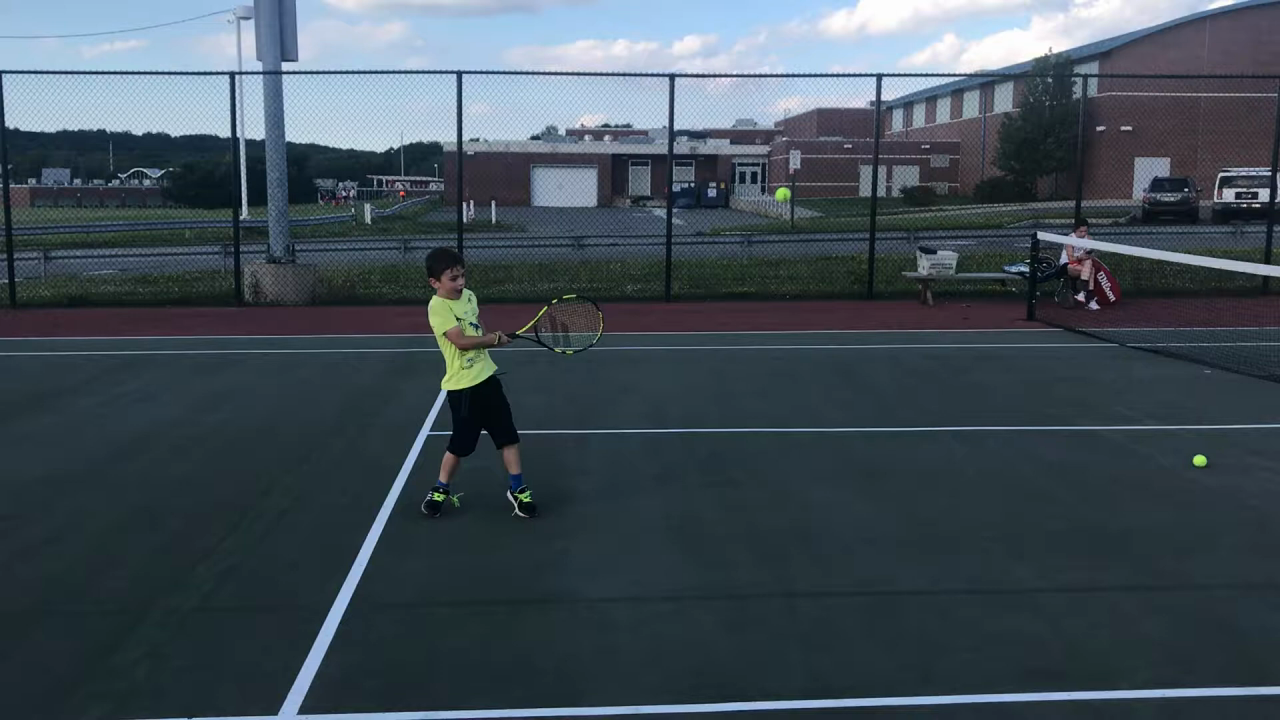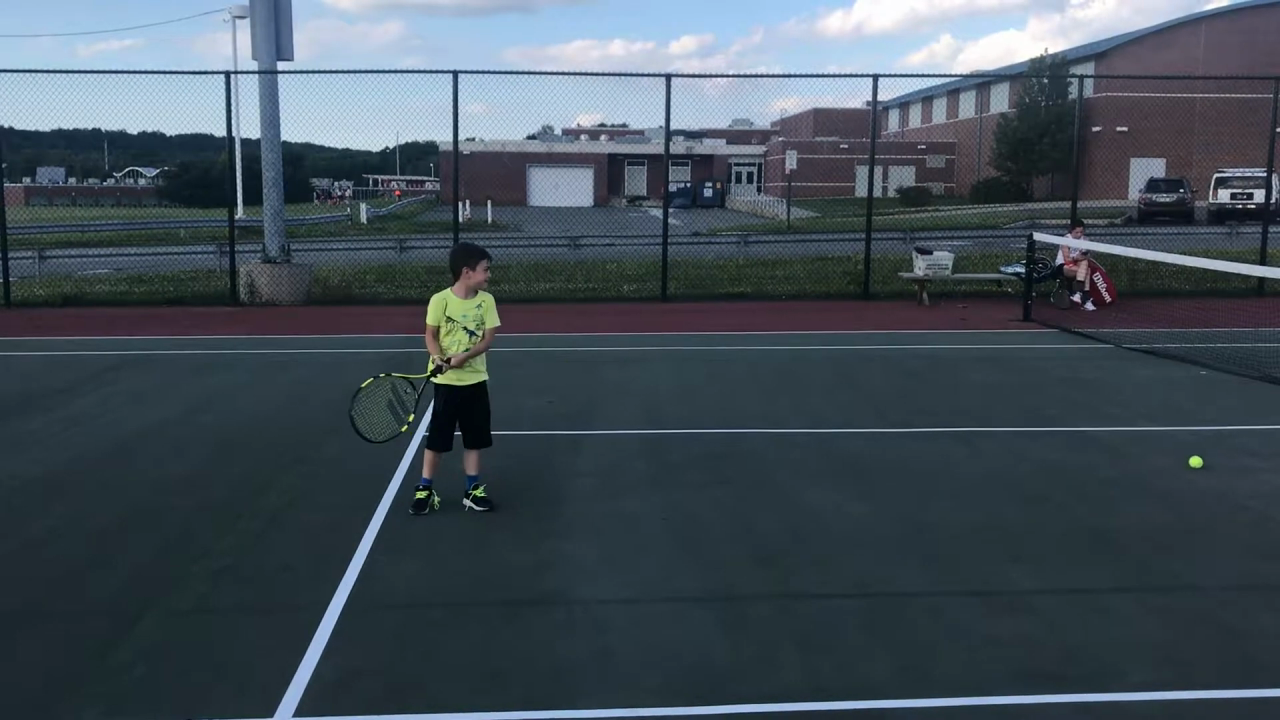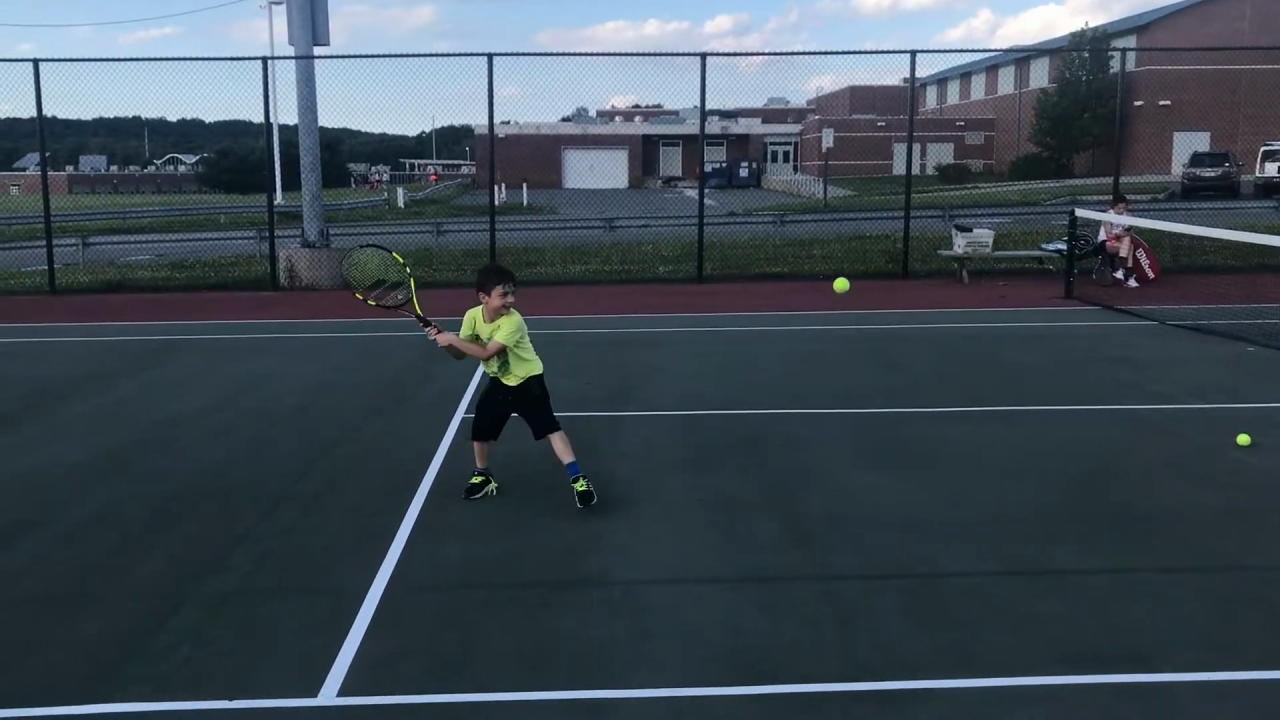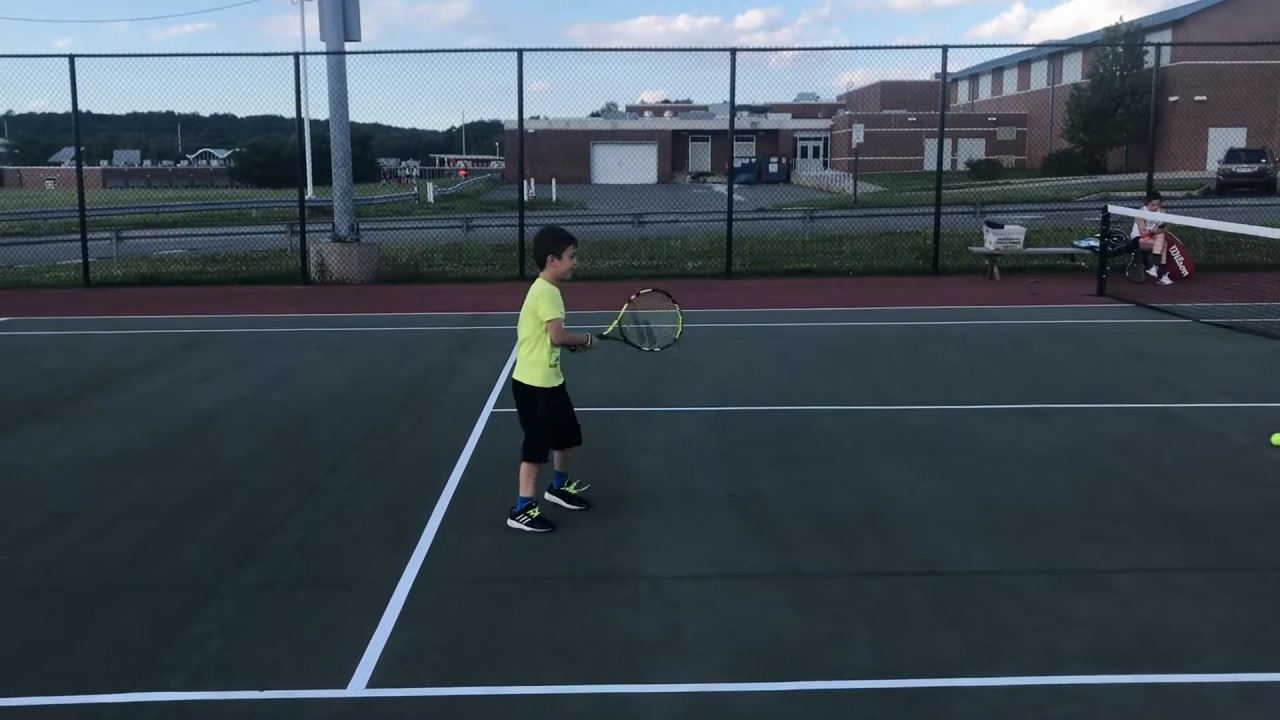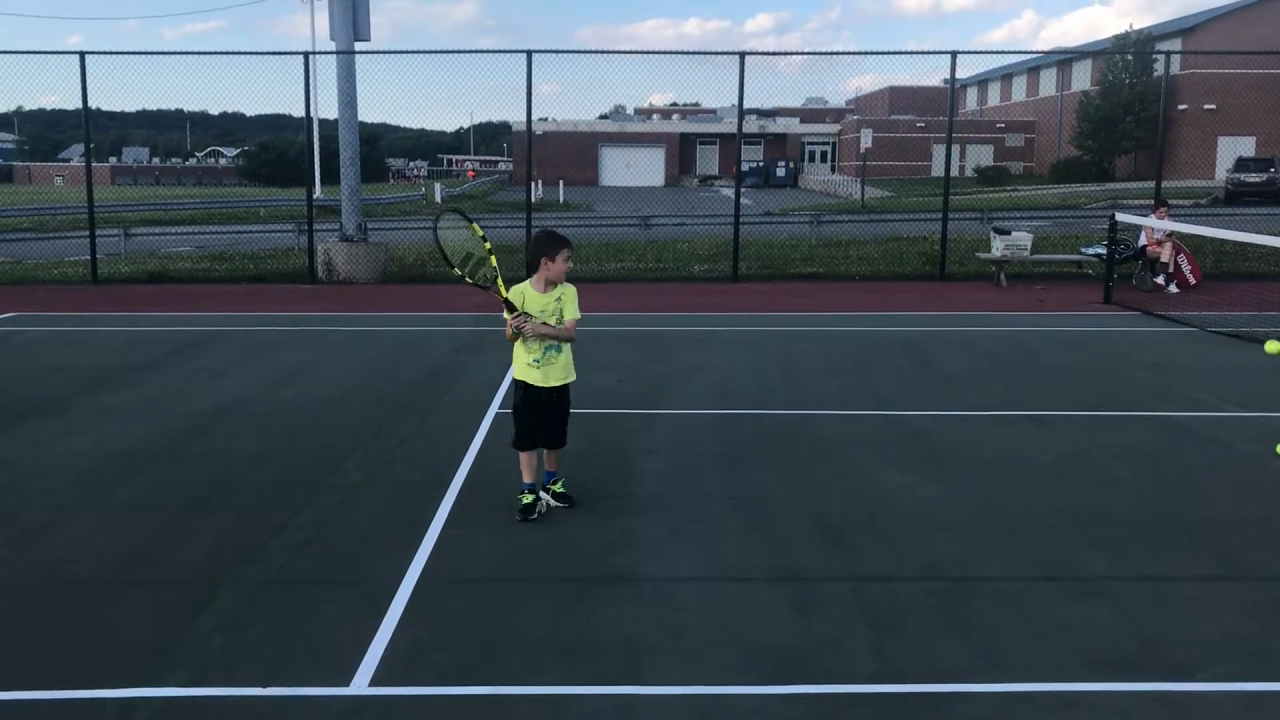
dt=1s
person 1, frame 1
left shoulder: (469, 296)
right shoulder: (438, 306)
right elbow: (462, 341)
left wrist: (488, 339)
right wrist: (495, 339)
left hip: (487, 376)
right hip: (462, 385)
left knee: (508, 435)
right knee: (460, 443)
left ankle: (517, 489)
right ankle: (441, 490)
person 1, frame 2
left shoulder: (487, 300)
right shoulder: (440, 300)
left elbow: (488, 339)
right elbow: (431, 336)
left wrist: (464, 356)
right wrist: (437, 357)
left hip: (475, 380)
right hip: (446, 381)
left knee: (475, 437)
right knee: (437, 437)
left ankle: (472, 489)
right ankle: (424, 489)
person 1, frame 3
left shoulder: (512, 321)
right shoulder: (471, 317)
left elbow: (485, 353)
right elbow: (462, 353)
left wrist: (452, 340)
right wrist: (444, 339)
left hip: (527, 378)
right hip: (499, 380)
left knee: (550, 427)
right knee: (480, 428)
left ankle: (577, 480)
right ankle: (482, 476)
person 1, frame 4
left shoulder: (549, 289)
right shoulder: (545, 292)
right elbow: (559, 336)
left wrist: (574, 341)
right wrist: (586, 340)
left hip: (551, 380)
right hip: (533, 383)
left knee: (568, 435)
right knee: (537, 446)
left ankle: (560, 485)
right ankle: (522, 509)
person 1, frame 5
left shoulder: (569, 292)
right shoulder: (518, 292)
left elbow: (570, 333)
right elbow: (512, 337)
left wrist: (539, 327)
right wrist: (514, 328)
left hip: (560, 378)
right hip: (528, 379)
left knee: (554, 439)
right knee: (527, 438)
left ankle: (552, 482)
right ankle: (530, 492)
